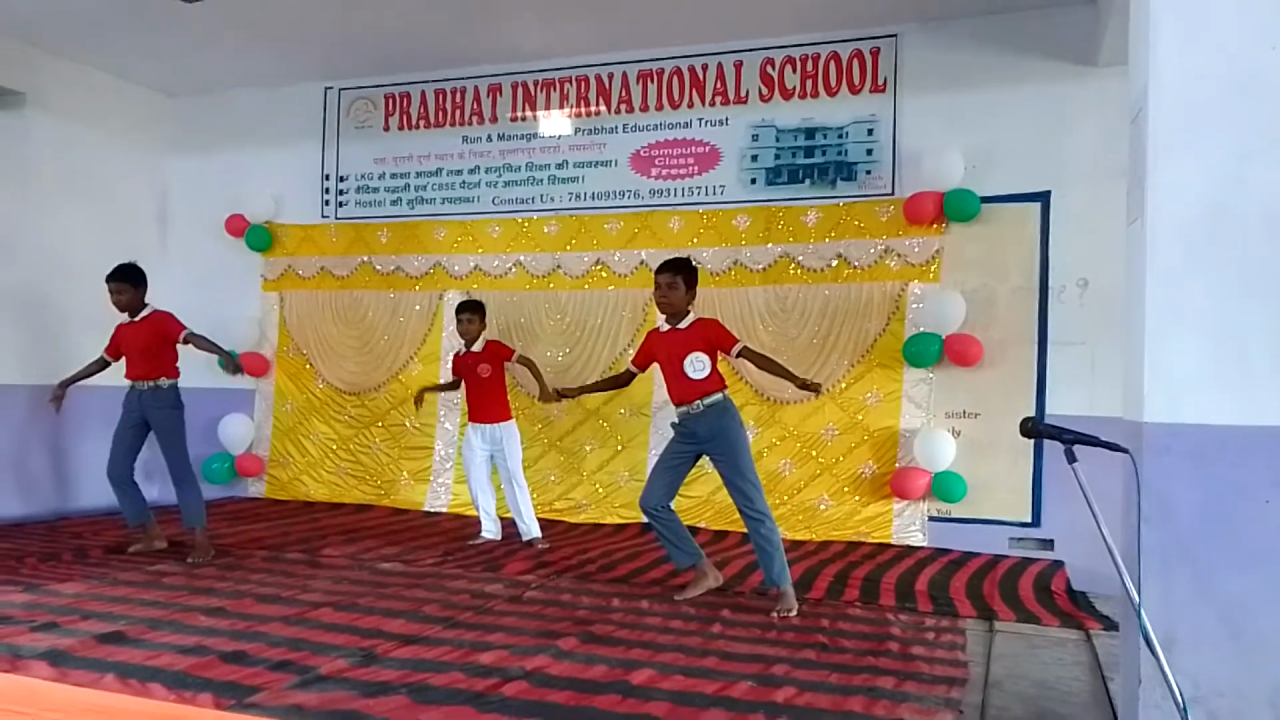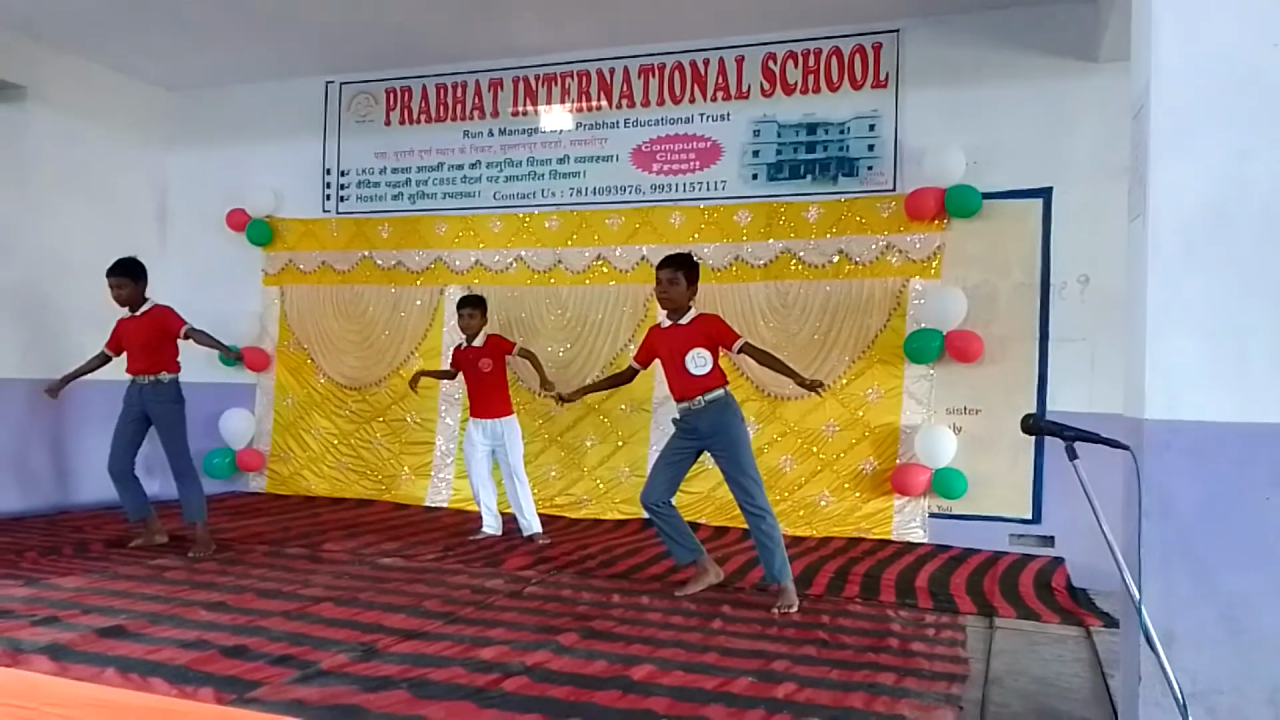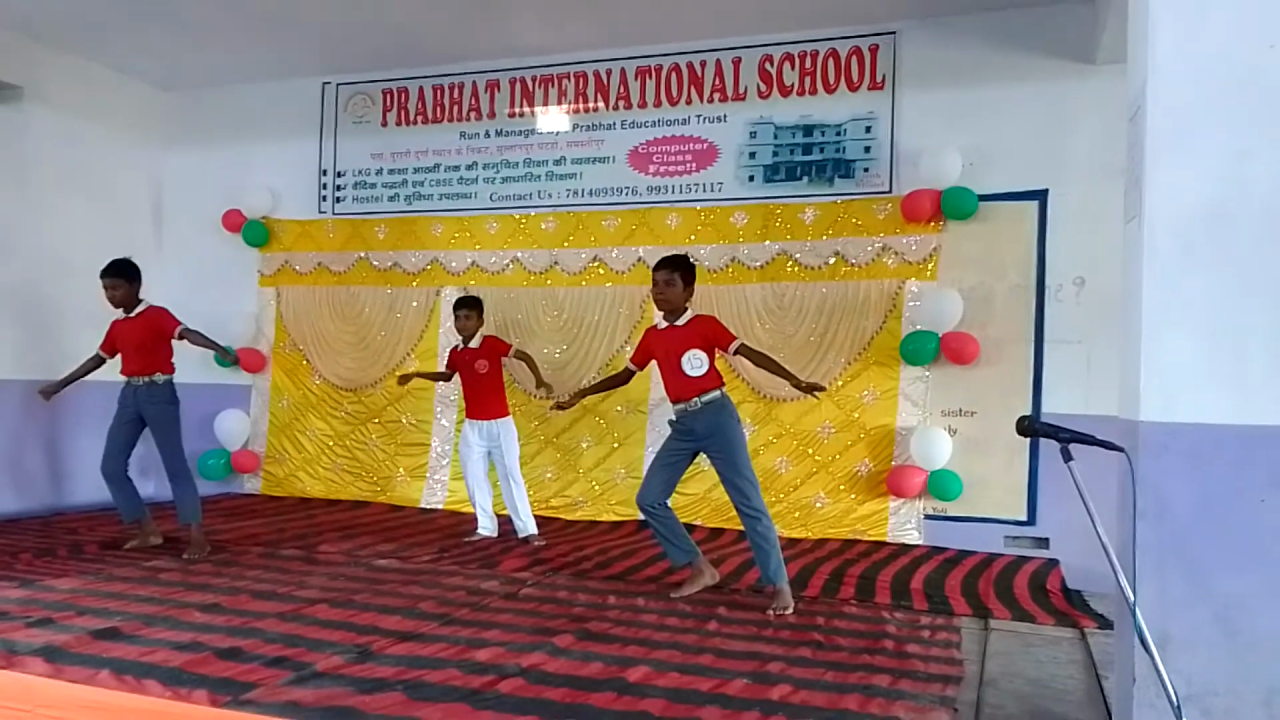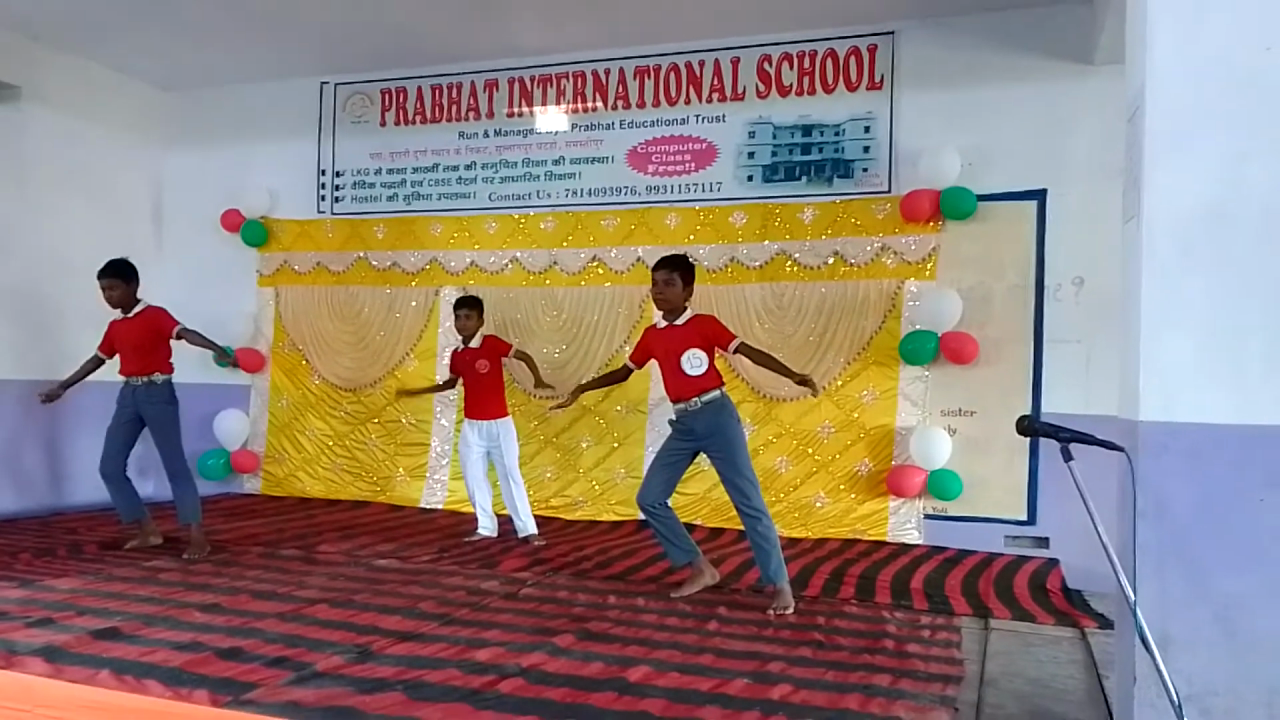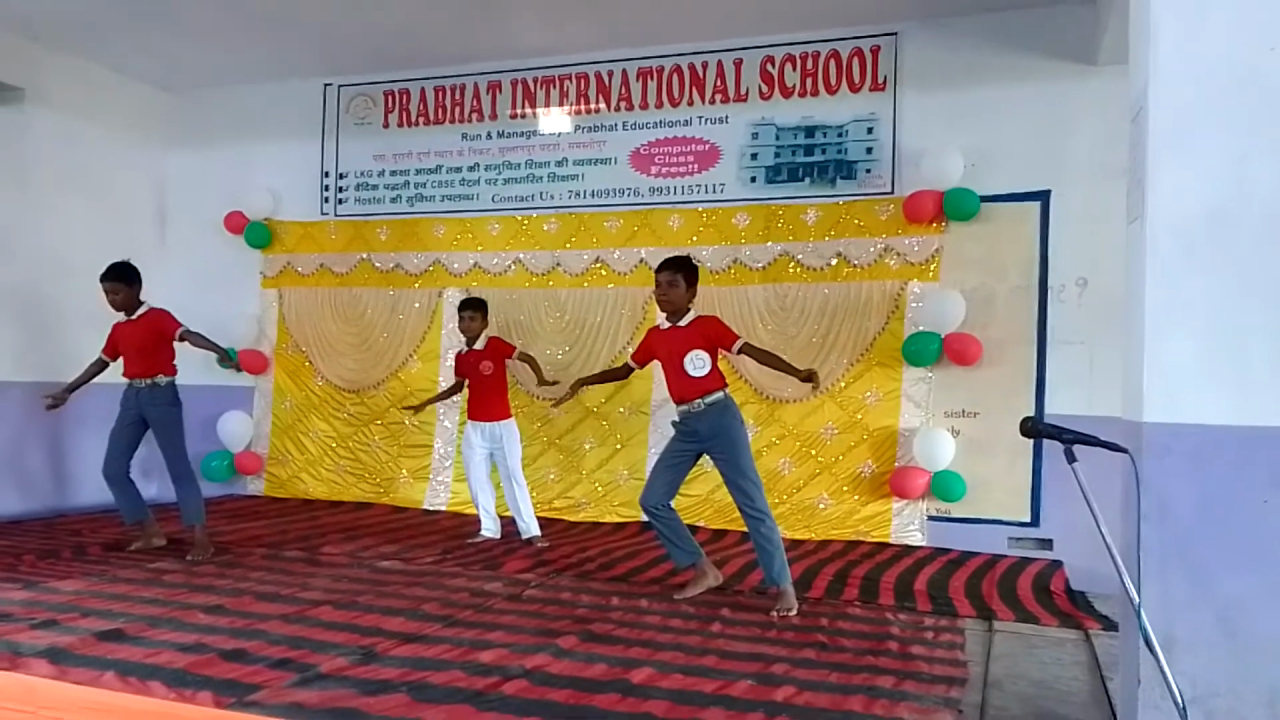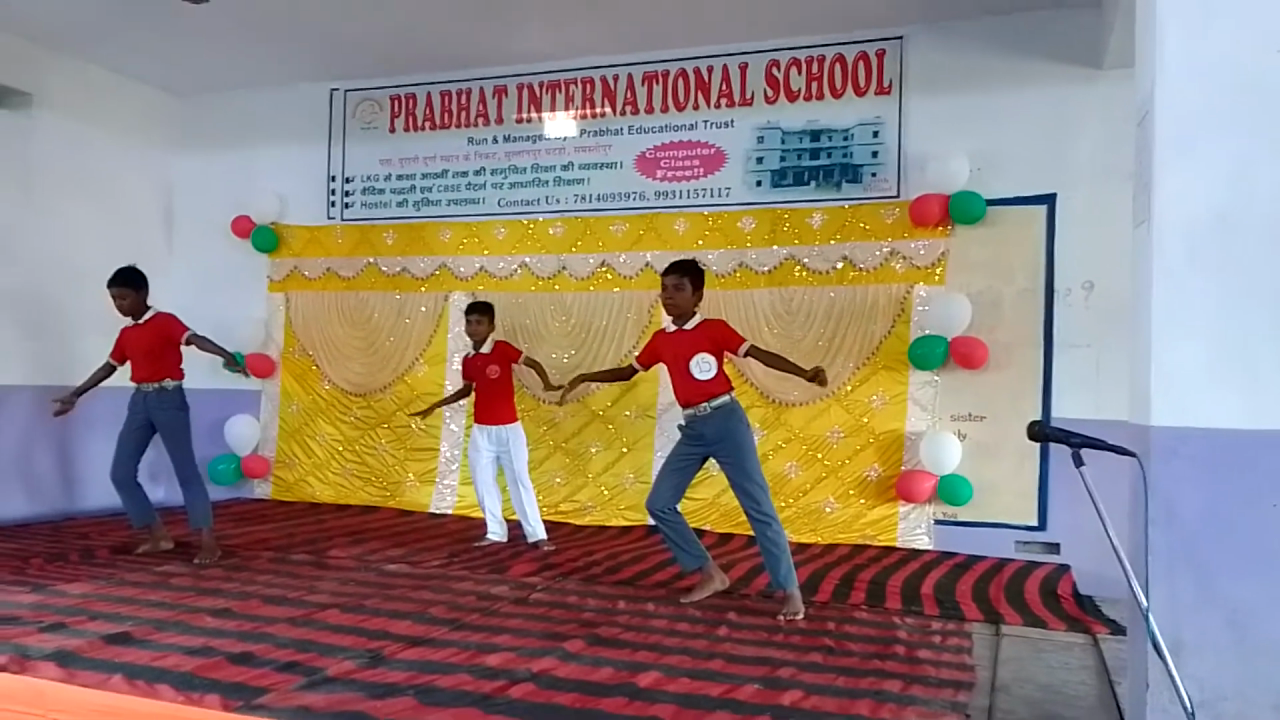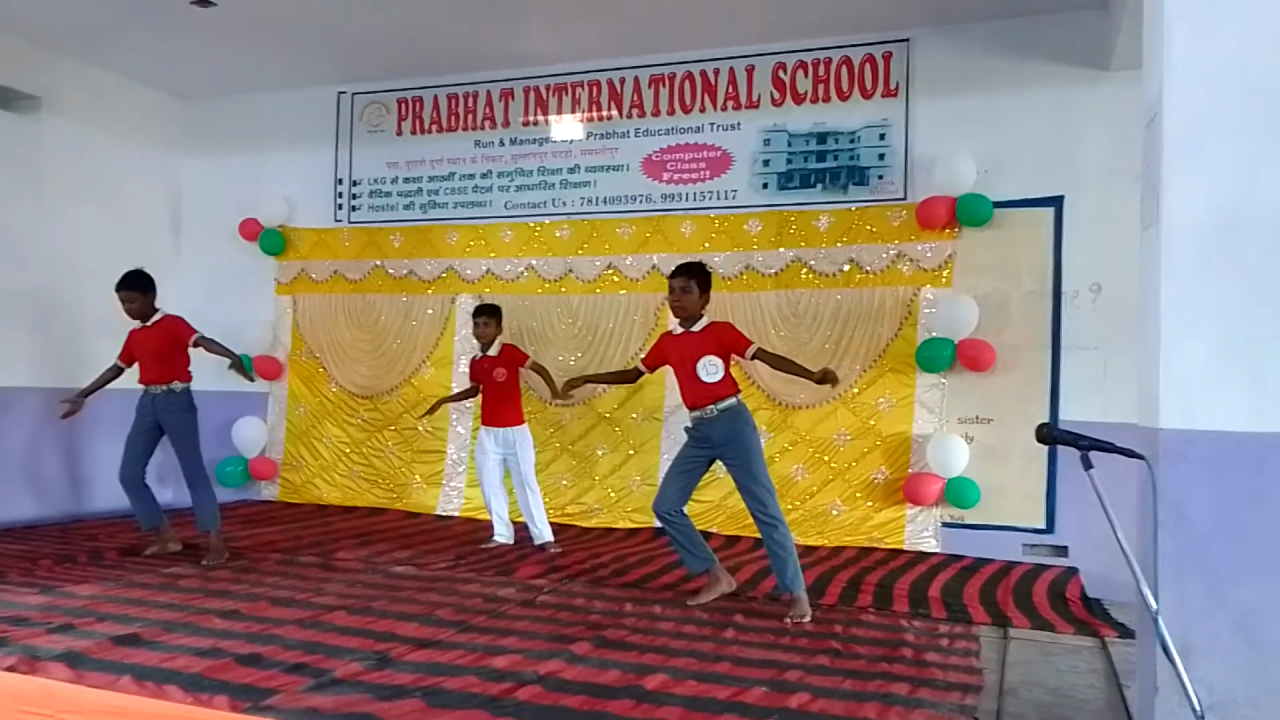
dt=0.1s
person 1, frame 1
left shoulder: (708, 328)
right shoulder: (654, 339)
left elbow: (753, 356)
right elbow: (625, 378)
left wrist: (797, 380)
right wrist: (579, 390)
left hip: (719, 419)
right hip: (685, 428)
left knee: (752, 505)
right knee: (652, 501)
left ankle: (784, 588)
right ankle: (704, 571)
person 1, frame 2
left shoulder: (710, 324)
right shoulder: (655, 335)
left elbow: (754, 352)
right elbow: (628, 375)
left wrist: (798, 378)
right wrist: (581, 391)
left hip: (721, 415)
right hip: (686, 424)
left knee: (753, 501)
right knee: (653, 497)
left ankle: (785, 584)
right ankle: (705, 567)
person 1, frame 3
left shoulder: (706, 325)
right shoulder: (652, 336)
left elbow: (750, 354)
right elbow: (625, 376)
left wrist: (794, 380)
right wrist: (582, 394)
left hip: (717, 417)
right hip: (683, 425)
left knee: (748, 502)
right knee: (649, 498)
left ankle: (780, 586)
right ankle: (700, 569)
person 1, frame 4
left shoulder: (706, 324)
right shoulder: (651, 335)
left elbow: (750, 352)
right elbow: (623, 372)
left wrist: (794, 376)
right wrist: (581, 389)
left hip: (717, 416)
right hip: (683, 424)
left knee: (748, 502)
right knee: (649, 498)
left ankle: (780, 586)
right ankle: (700, 569)
person 1, frame 5
left shoulder: (709, 326)
right shoulder: (655, 336)
left elbow: (753, 352)
right elbow: (624, 371)
left wrist: (797, 373)
right wrist: (582, 382)
left hip: (720, 417)
right hip: (686, 426)
left knee: (752, 504)
right knee: (652, 500)
left ankle: (784, 587)
right ankle: (704, 571)
person 1, frame 6
left shoulder: (715, 329)
right shoulder: (660, 339)
left elbow: (760, 354)
right elbow: (627, 371)
left wrist: (805, 373)
right wrist: (584, 378)
left hip: (726, 421)
right hip: (692, 429)
left knee: (758, 507)
right knee: (658, 503)
left ankle: (791, 591)
right ankle: (710, 574)
person 1, frame 7
left shoulder: (722, 331)
right shoulder: (667, 341)
left elbow: (767, 357)
right elbow: (633, 374)
left wrist: (813, 375)
right wrist: (588, 379)
left hip: (733, 423)
right hip: (699, 432)
left knee: (765, 510)
right knee: (665, 505)
left ankle: (797, 594)
right ankle: (717, 577)
person 2, frame 1
left shoulder: (162, 320)
right shoulder: (121, 330)
left elbow: (193, 338)
right elbow: (102, 361)
left wrist: (224, 355)
right wrist: (65, 383)
left hip: (163, 397)
right hip: (134, 399)
left knee: (179, 469)
right knee: (117, 471)
left ankle: (202, 541)
right ankle: (152, 535)
person 2, frame 2
left shoulder: (163, 315)
right shoulder: (122, 325)
left elbow: (193, 333)
right elbow: (103, 357)
left wrist: (225, 349)
right wrist: (65, 380)
left hip: (163, 392)
right hip: (135, 394)
left knee: (180, 464)
right knee: (118, 465)
left ankle: (203, 535)
right ankle: (153, 529)
person 2, frame 3
left shoulder: (157, 316)
right shoulder: (116, 326)
left elbow: (187, 333)
right elbow: (98, 359)
left wrist: (220, 350)
right wrist: (62, 384)
left hip: (158, 393)
right hip: (129, 395)
left knee: (175, 465)
right knee: (111, 466)
left ankle: (197, 537)
right ankle: (148, 531)
person 2, frame 4
left shoulder: (155, 315)
right shoulder: (114, 327)
left elbow: (185, 333)
right elbow: (97, 360)
left wrist: (218, 350)
right wrist: (62, 387)
left hip: (157, 393)
right hip: (128, 395)
left knee: (175, 465)
right knee: (110, 467)
left ankle: (198, 537)
right ankle: (148, 531)
person 2, frame 5
left shoulder: (158, 317)
right shoulder: (118, 329)
left elbow: (188, 335)
right elbow: (101, 363)
left wrist: (220, 352)
right wrist: (67, 391)
left hip: (161, 395)
right hip: (132, 397)
left knee: (179, 467)
right knee: (113, 469)
left ankle: (201, 539)
right ankle: (151, 532)
person 2, frame 6
left shoulder: (165, 322)
right shoulder: (125, 334)
left elbow: (194, 339)
right elbow: (108, 367)
left wrist: (227, 356)
right wrist: (75, 395)
left hip: (168, 399)
right hip: (139, 401)
left knee: (186, 470)
right knee: (121, 473)
left ankle: (208, 541)
right ankle: (159, 536)
person 2, frame 7
left shoulder: (173, 324)
right shoulder: (134, 336)
left elbow: (202, 341)
right elbow: (116, 368)
left wrist: (233, 357)
right wrist: (83, 395)
left hip: (175, 401)
right hip: (147, 404)
left knee: (194, 472)
right knee: (129, 474)
left ankle: (216, 543)
right ankle: (167, 537)
person 3, frame 1
left shoulder: (495, 348)
right shoulder: (458, 358)
left elbow: (528, 362)
left wrist: (543, 387)
right wrist: (426, 388)
left hip: (503, 427)
right hip: (475, 430)
left knee: (514, 479)
right knee: (477, 481)
left ankle: (532, 533)
right ankle: (490, 530)
person 3, frame 2
left shoulder: (496, 342)
right shoulder: (459, 352)
left elbow: (528, 354)
right elbow: (451, 374)
left wrist: (544, 378)
right wrist: (423, 373)
left hip: (504, 422)
right hip: (476, 425)
left knee: (515, 475)
right knee: (478, 476)
left ankle: (533, 528)
right ankle: (490, 526)
person 3, frame 3
left shoulder: (491, 343)
right shoulder: (455, 353)
left elbow: (524, 356)
right elbow: (447, 376)
left wrist: (539, 379)
right wrist: (416, 375)
left hip: (500, 424)
right hip: (472, 426)
left knee: (511, 476)
right knee: (474, 478)
left ankle: (528, 530)
right ankle: (486, 527)
person 3, frame 4
left shoulder: (492, 343)
right shoulder: (456, 355)
left elbow: (524, 356)
right elbow: (450, 383)
left wrist: (538, 379)
right wrist: (418, 392)
left hip: (499, 424)
right hip: (472, 426)
left knee: (510, 476)
right knee: (474, 478)
left ankle: (528, 530)
right ankle: (486, 527)
person 3, frame 5
left shoulder: (496, 344)
right shoulder: (461, 357)
left elbow: (527, 358)
left wrist: (541, 378)
right wrist: (427, 402)
left hip: (502, 426)
right hip: (474, 428)
left knee: (513, 478)
right knee: (477, 480)
left ankle: (531, 531)
right ankle: (489, 528)
person 3, frame 6
left shoulder: (502, 349)
right shoulder: (467, 361)
left elbow: (533, 363)
left wrist: (548, 383)
right wrist: (435, 406)
left hip: (509, 429)
right hip: (481, 431)
left knee: (520, 481)
right knee: (483, 483)
left ankle: (537, 535)
right ankle: (495, 532)
person 3, frame 7
left shoulder: (509, 351)
right shoulder: (475, 362)
left elbow: (539, 368)
left wrist: (554, 389)
right wrist: (443, 400)
left hip: (516, 431)
right hip: (488, 433)
left knee: (526, 483)
right knee: (490, 485)
left ankle: (544, 537)
right ankle: (502, 534)
